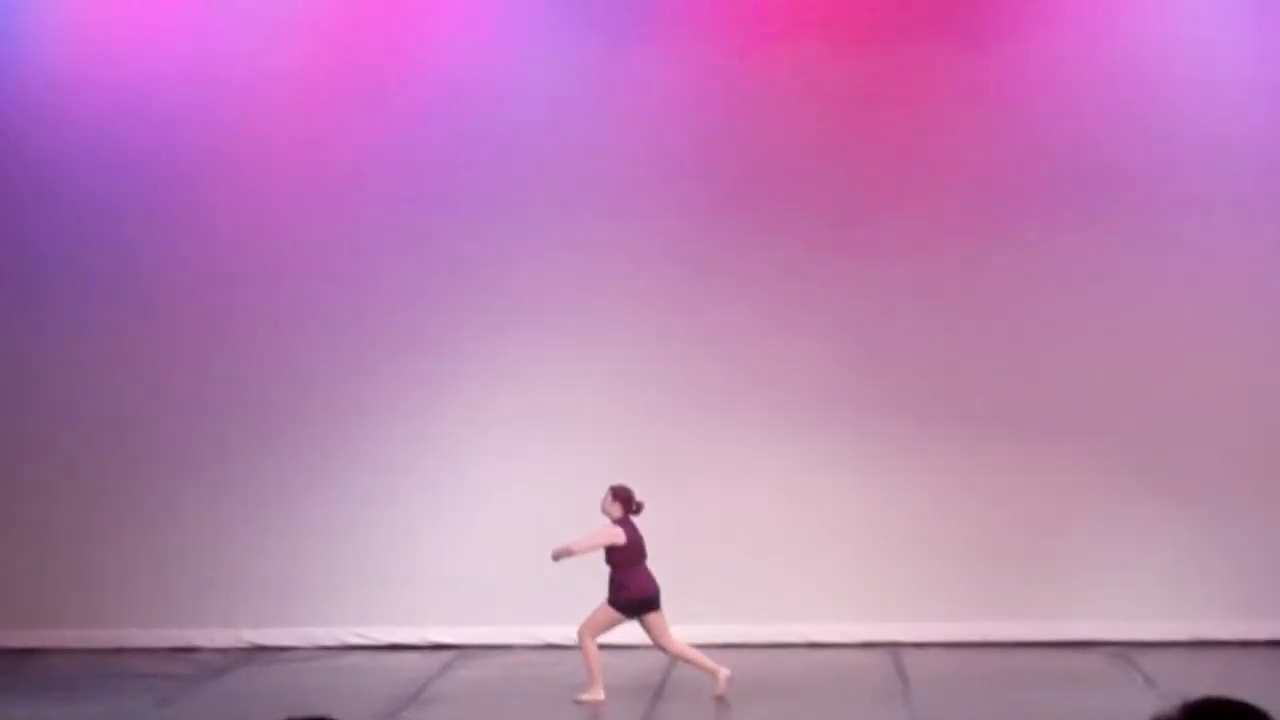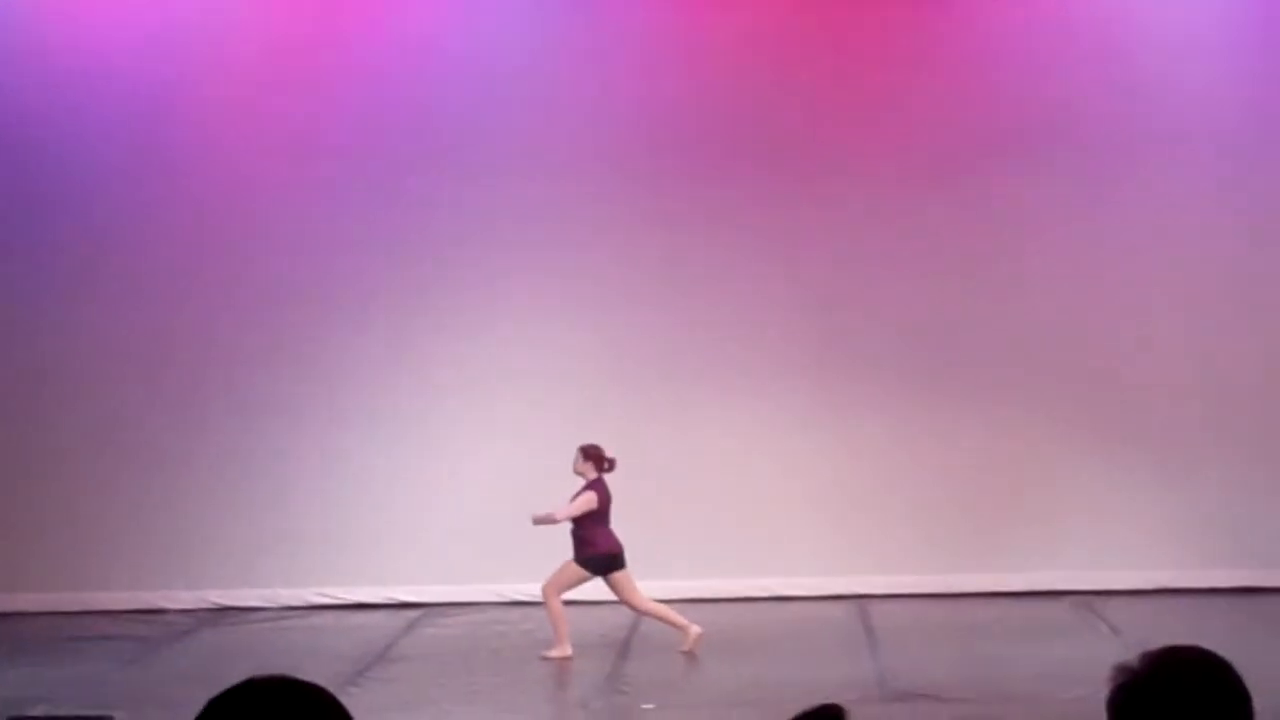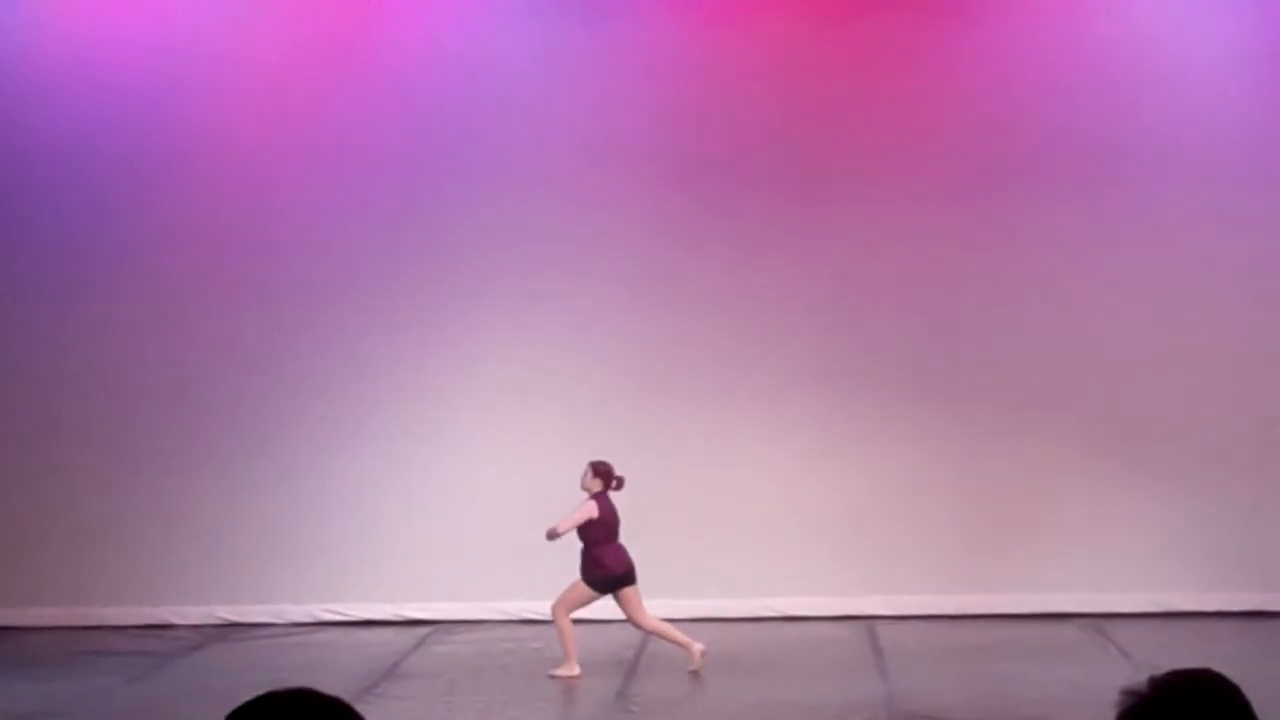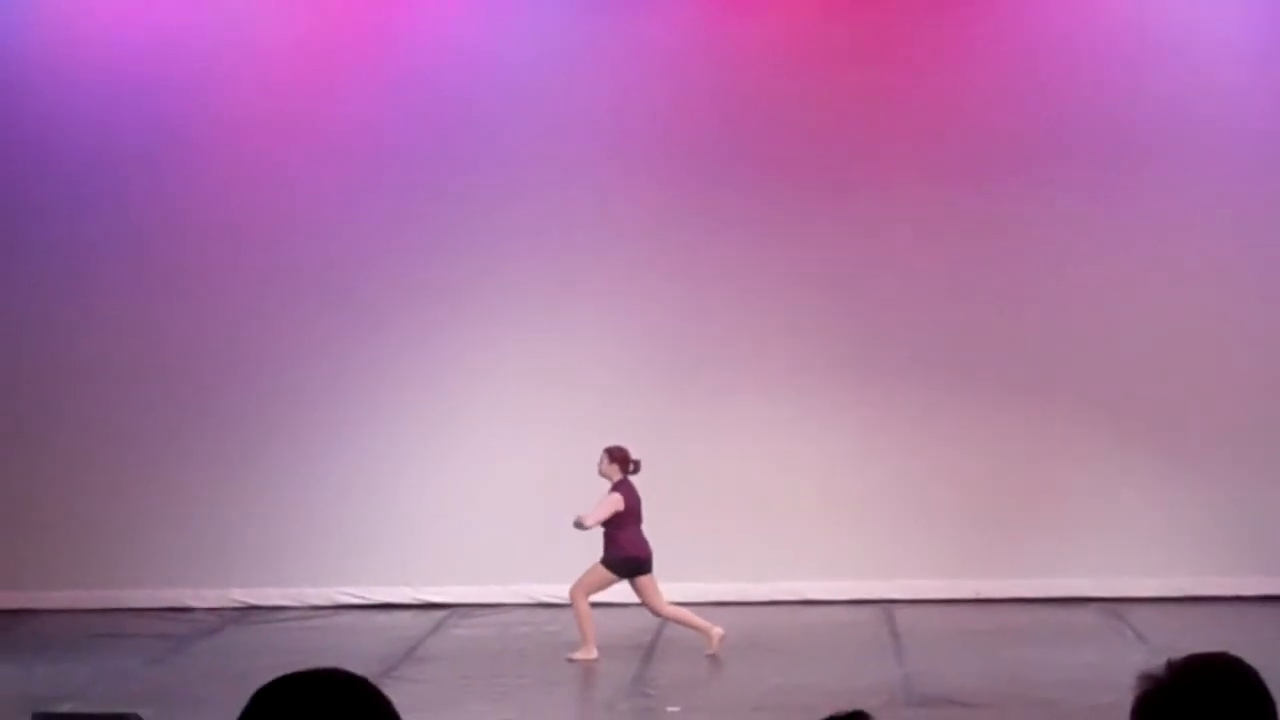
dt=0.4s
person 1, frame 1
left shoulder: (615, 530)
right shoulder: (626, 526)
left elbow: (576, 547)
left wrist: (558, 553)
left hip: (629, 595)
right hip: (646, 592)
left knee: (586, 633)
right knee: (667, 643)
left ankle: (596, 690)
right ankle: (717, 671)
person 1, frame 2
left shoulder: (592, 493)
right shoulder: (596, 487)
left elbow: (559, 516)
left wrist: (538, 519)
right wrist: (545, 517)
left hip: (596, 554)
right hip: (609, 551)
left knee: (550, 590)
right knee: (637, 601)
left ankle: (563, 646)
right ankle: (689, 628)
person 1, frame 3
left shoulder: (592, 504)
right shoulder: (604, 502)
left elbow: (560, 528)
left wrist: (551, 534)
left hip: (602, 572)
right hip: (622, 568)
left knee: (559, 609)
right knee: (641, 619)
left ankle: (571, 666)
right ankle: (692, 646)
person 1, frame 4
left shoulder: (617, 494)
right shoulder: (626, 488)
left elbow: (589, 522)
left wrist: (579, 521)
right wrist: (584, 520)
left hip: (623, 556)
right hip: (638, 554)
left knee: (577, 592)
right knee: (659, 607)
left ankle: (588, 649)
right ankle: (711, 631)
